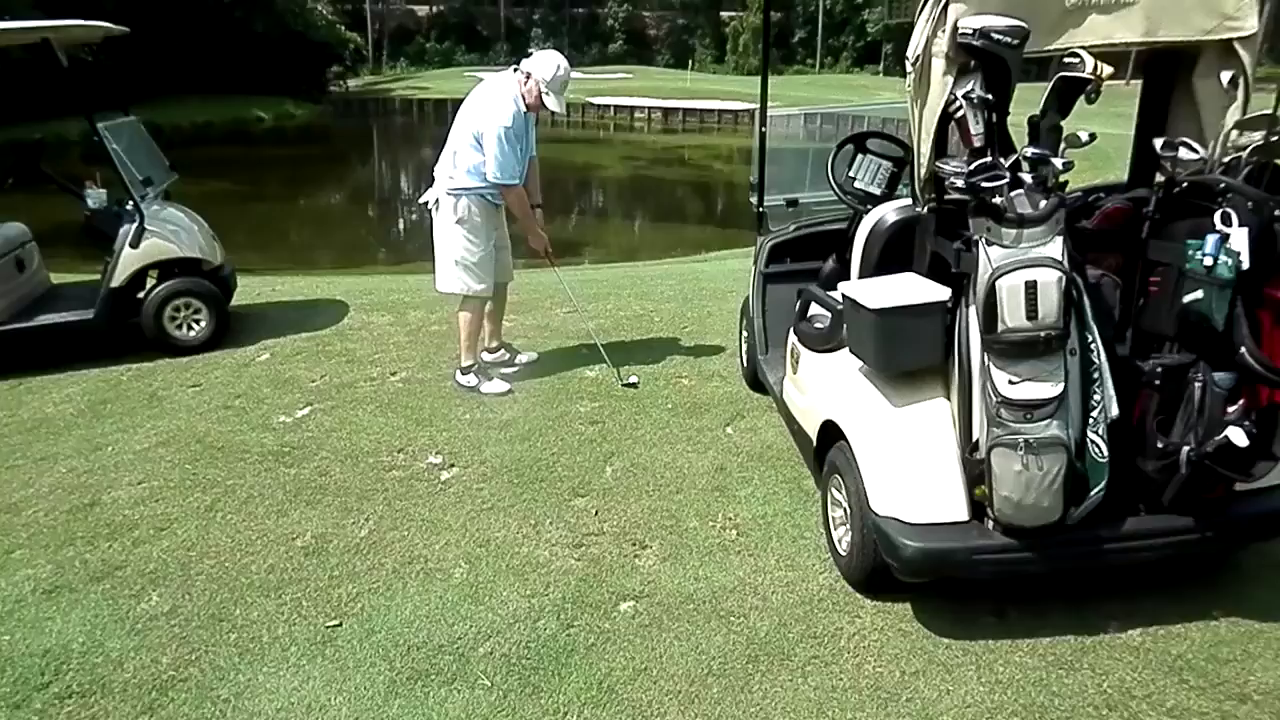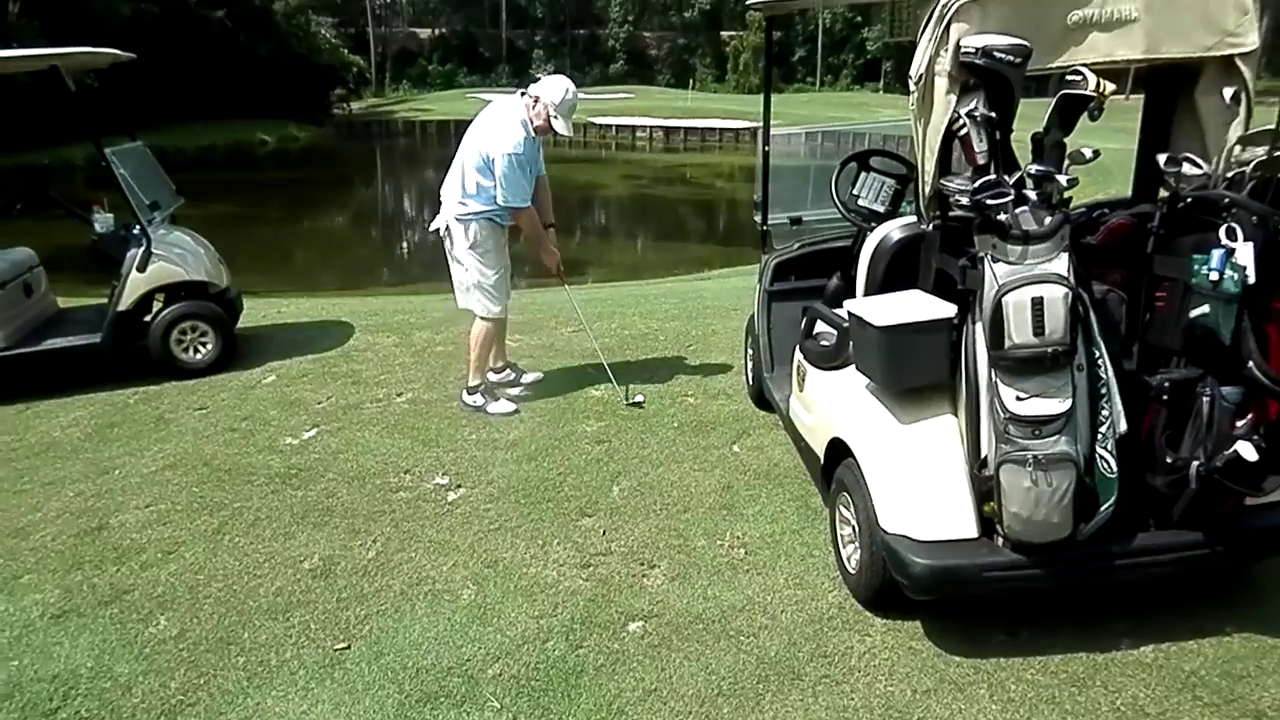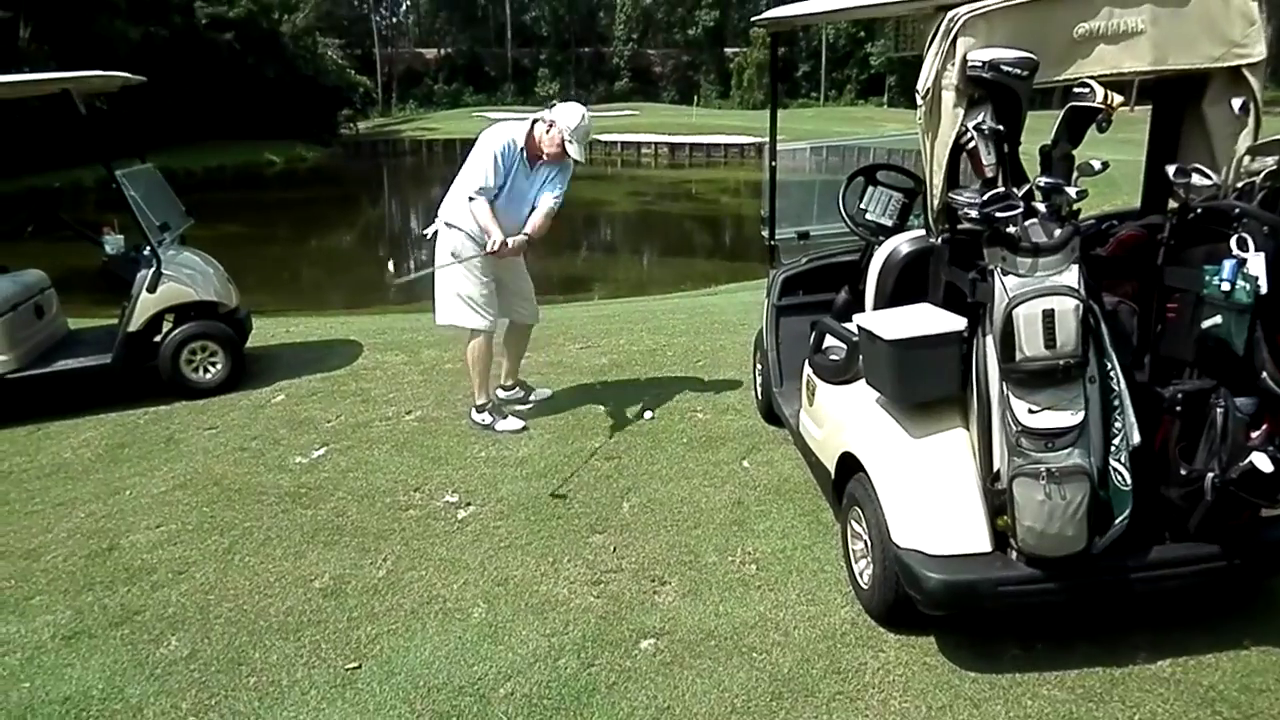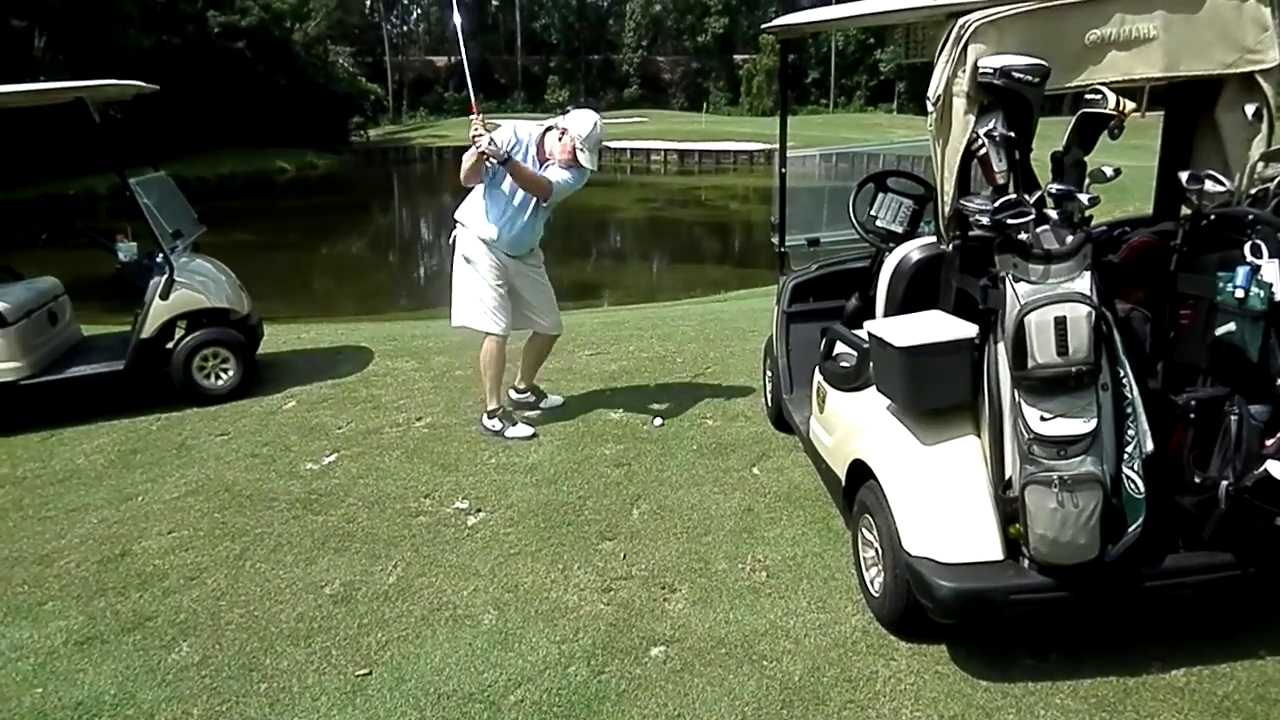
dt=0.3s
person 1, frame 1
left shoulder: (519, 98)
right shoulder: (500, 113)
left elbow: (529, 157)
right elbow: (508, 184)
left wrist: (536, 208)
right wrist: (532, 231)
left hip: (486, 200)
right hip: (464, 201)
left knee: (498, 278)
right knee: (475, 286)
left ankle: (494, 349)
right ankle: (467, 369)
person 1, frame 2
left shoulder: (522, 117)
right shoulder: (510, 139)
left elbow: (538, 177)
right elbow: (519, 207)
left wrist: (549, 228)
right wrist: (544, 250)
left hip: (487, 218)
right hip: (471, 223)
left knee: (499, 299)
right knee: (490, 306)
left ankle: (499, 369)
right ankle: (474, 389)
person 1, frame 3
left shoulder: (560, 165)
right shoulder: (500, 139)
left elbow: (546, 209)
right elbow: (476, 196)
left wrist: (522, 240)
right wrist: (496, 234)
left hip: (506, 245)
right hip: (464, 238)
left knee: (525, 316)
right knee: (482, 324)
left ankle: (509, 386)
right ankle: (482, 407)
person 1, frame 4
left shoulder: (577, 169)
right shoulder: (515, 134)
left elbow: (542, 188)
right elbow: (467, 178)
left wrist: (504, 160)
right wrist: (477, 153)
left hip: (524, 253)
right hip: (481, 243)
left knee: (549, 327)
right knee: (495, 329)
left ankle: (523, 389)
right ankle: (493, 413)
